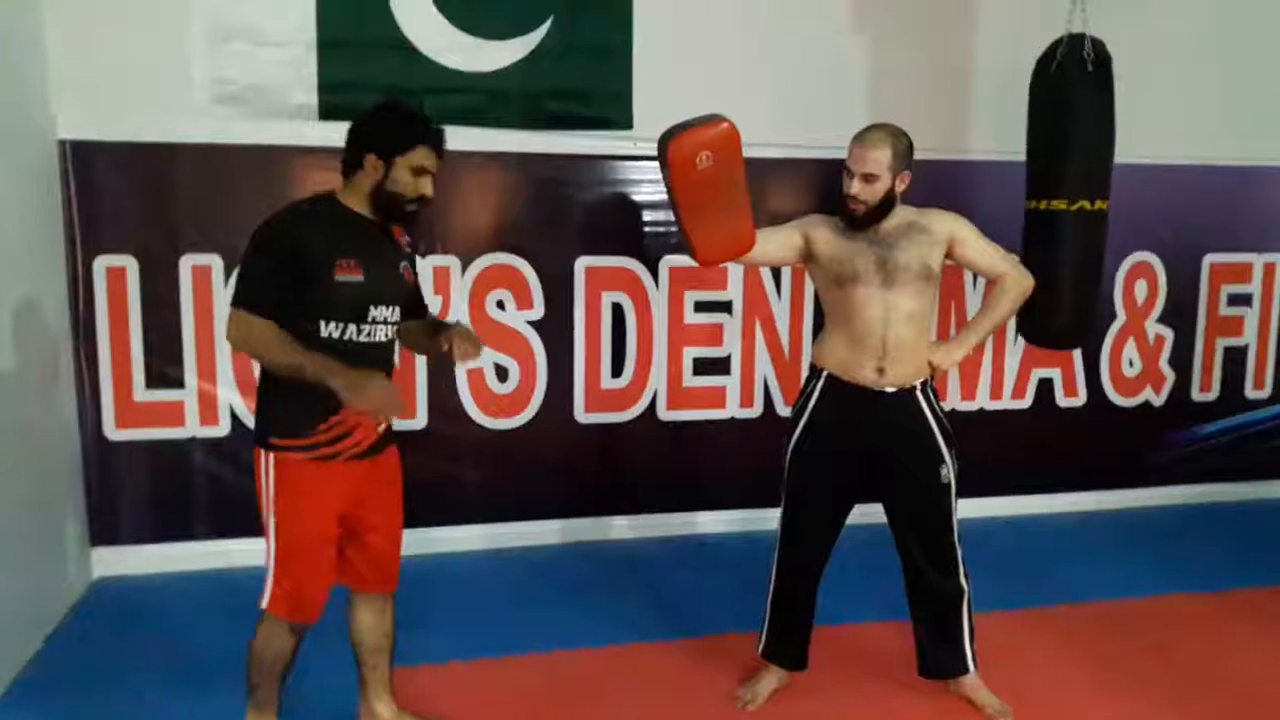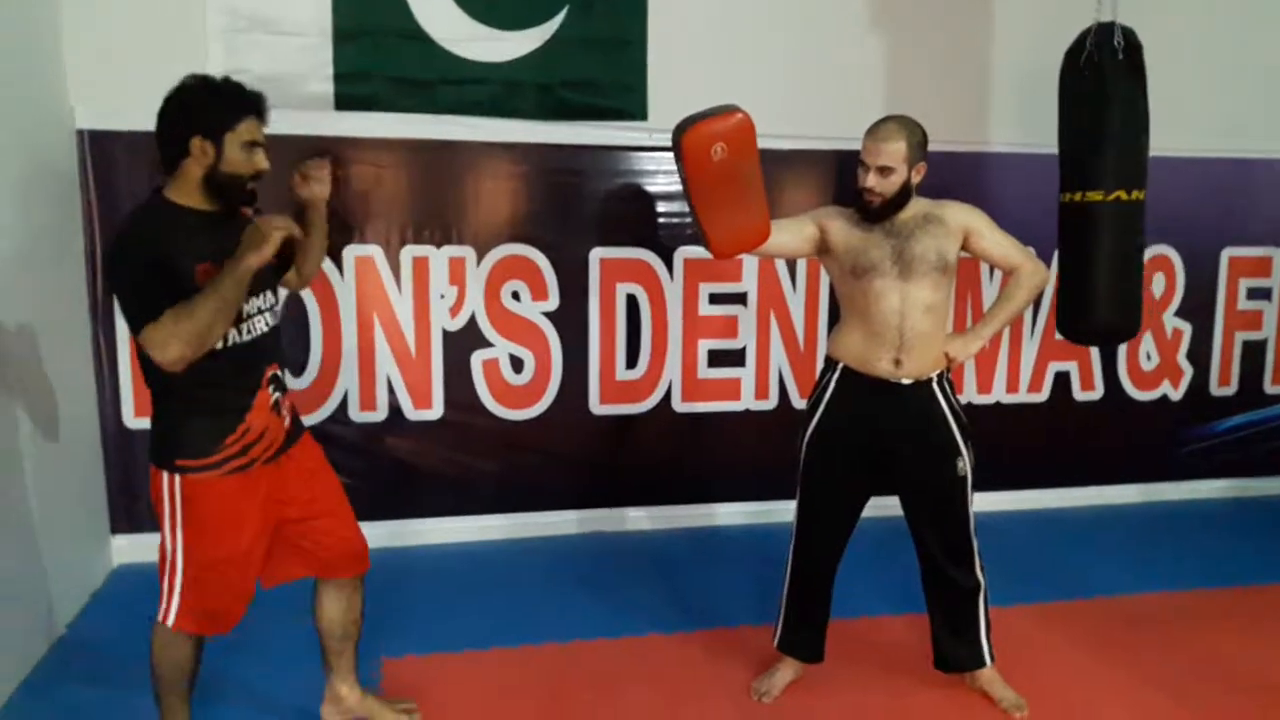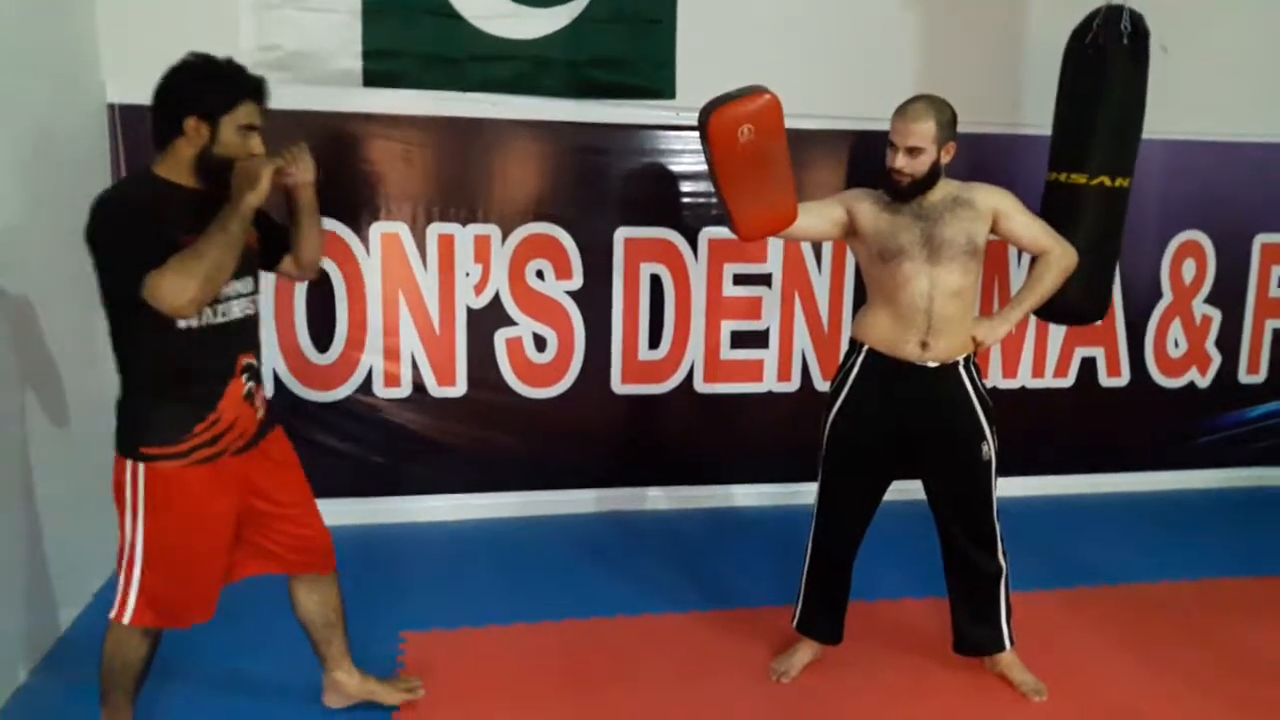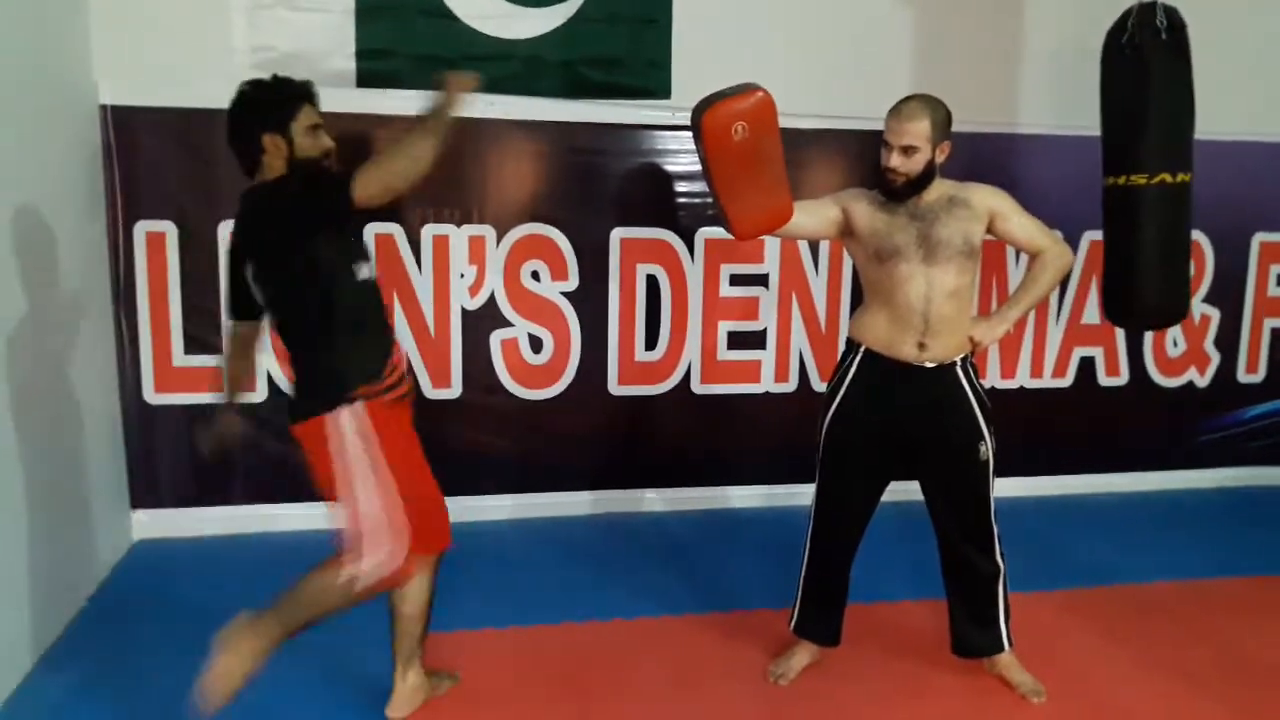
dt=1s
person 1, frame 1
left shoulder: (394, 240)
right shoulder: (294, 231)
right elbow: (246, 329)
left wrist: (443, 336)
right wrist: (338, 378)
left hip: (374, 445)
right hip: (300, 450)
left knee: (376, 579)
right knee: (293, 598)
person 1, frame 2
left shoulder: (238, 217)
right shoulder: (143, 240)
left elbow: (298, 275)
right elbow: (170, 348)
left wrist: (314, 206)
right wrist: (244, 260)
left hip: (283, 440)
right hip: (203, 462)
left knee: (342, 558)
right knee: (191, 607)
person 1, frame 3
left shoulder: (227, 201)
right shoulder: (124, 211)
left elbow: (302, 264)
right elbow: (180, 292)
left wrist: (303, 194)
right wrist: (242, 205)
left hip: (253, 433)
right hip: (170, 451)
left knee: (310, 553)
right knee: (147, 602)
person 1, frame 4
left shoulder: (258, 226)
right shoulder: (288, 200)
left elbow: (242, 329)
right elbow: (388, 177)
left wrist: (232, 408)
right wrist: (443, 110)
left hip: (366, 406)
right hip: (351, 409)
left knee: (426, 537)
right knee: (377, 563)
right ankle: (255, 634)
person 2, frame 1
left shoulder: (939, 229)
right shoulder: (817, 233)
left elbow: (1016, 279)
right elbow: (737, 246)
left wrist: (962, 344)
left hip: (909, 410)
right hip: (832, 407)
left knee: (934, 549)
right knee: (801, 545)
left ankle: (957, 669)
right ankle: (779, 661)
person 2, frame 2
left shoulder: (954, 220)
right shoulder: (833, 225)
left elbow: (1031, 270)
left wrist: (977, 335)
left hip: (925, 402)
right hip: (848, 398)
left knee: (950, 542)
right knee: (817, 537)
left ankle: (974, 662)
right ankle: (796, 653)
person 2, frame 3
left shoulder: (984, 203)
right shoulder: (861, 208)
left elbow: (1061, 254)
right elbow: (781, 219)
left wrist: (1005, 320)
left hip: (952, 385)
right hip: (873, 380)
left knee: (973, 525)
right knee: (838, 518)
left ankle: (993, 645)
right ankle: (814, 633)
person 2, frame 4
left shoulder: (980, 202)
right shoulder: (856, 208)
left elbow: (1056, 253)
left wrist: (1002, 320)
left hip: (949, 386)
right hip: (870, 380)
left knee: (971, 526)
right knee: (836, 519)
left ankle: (992, 646)
right ankle: (812, 635)
